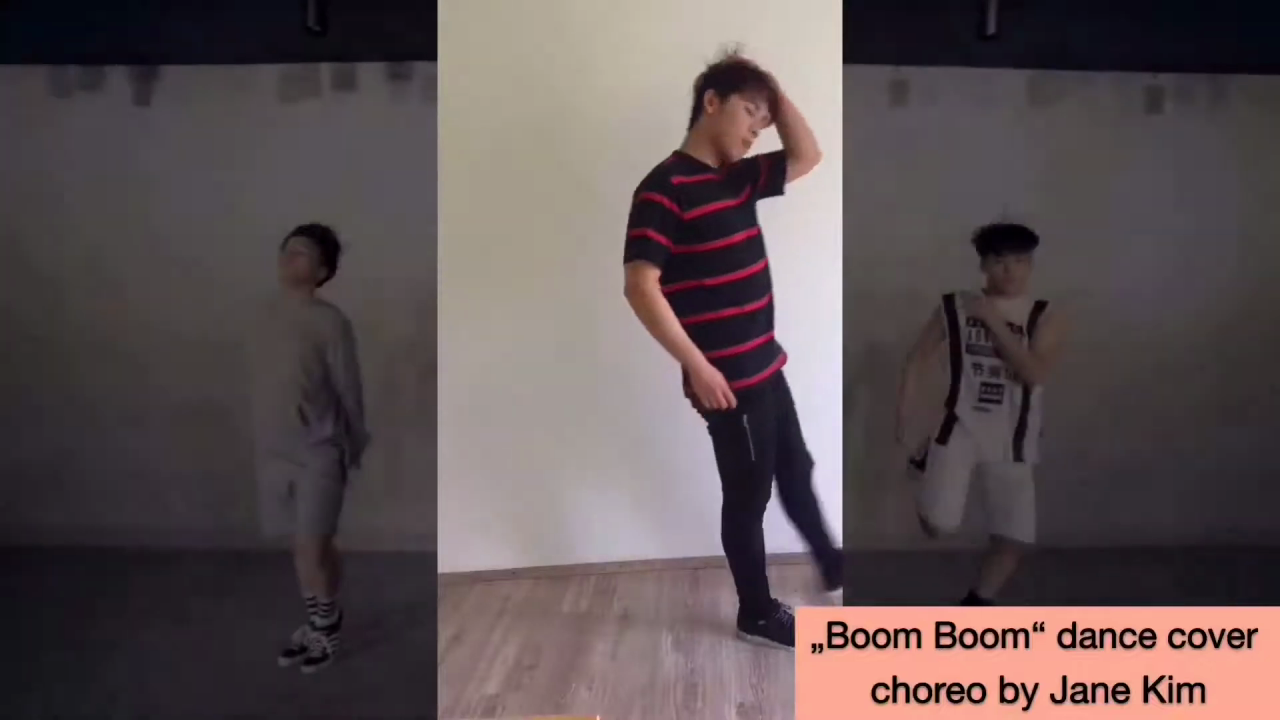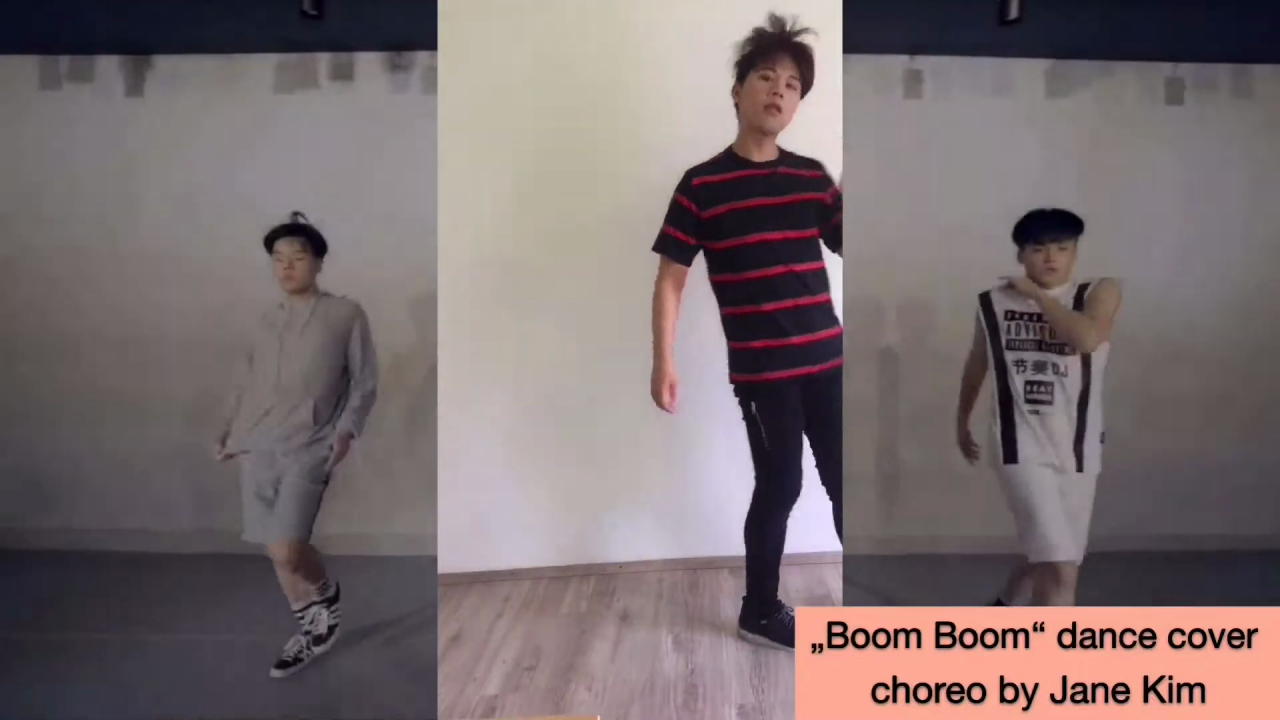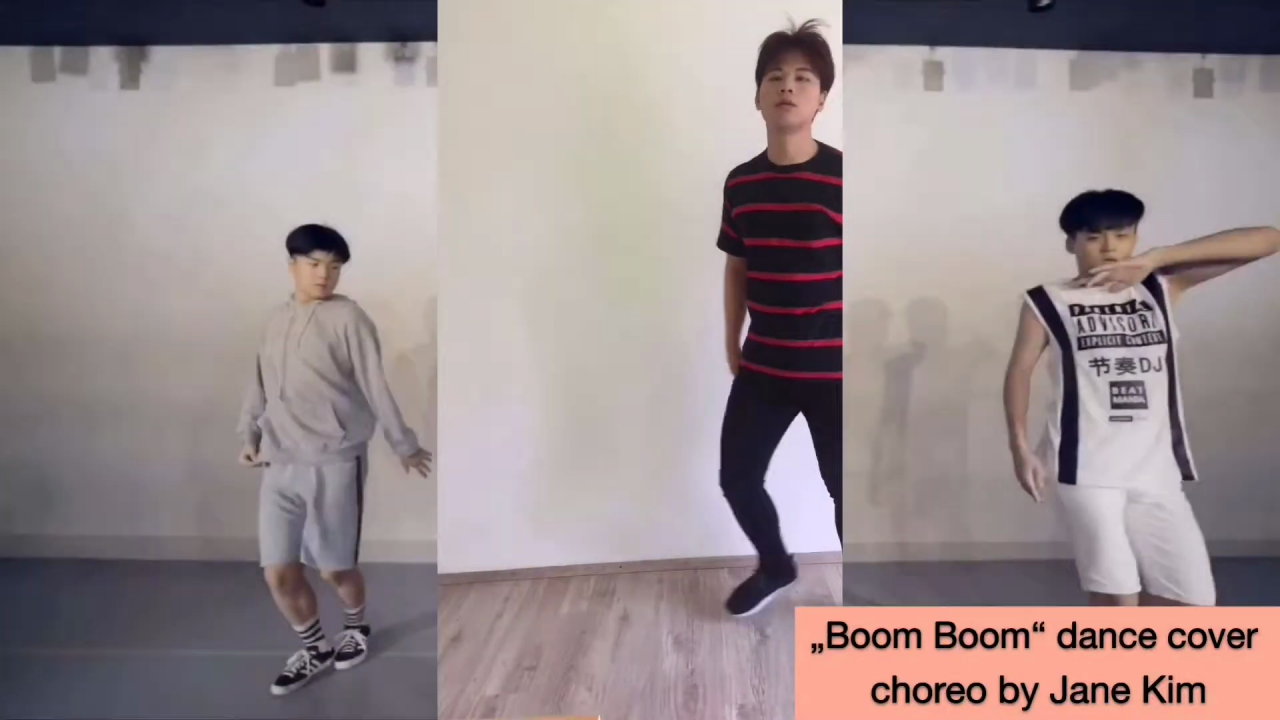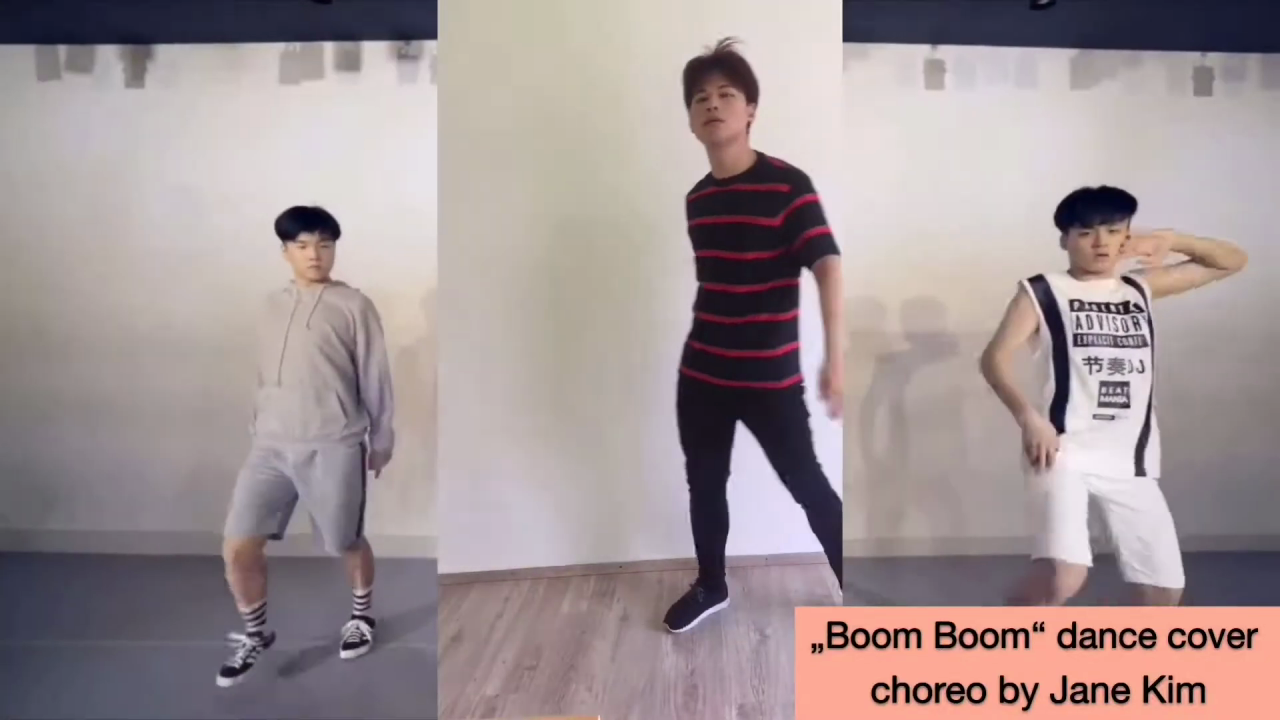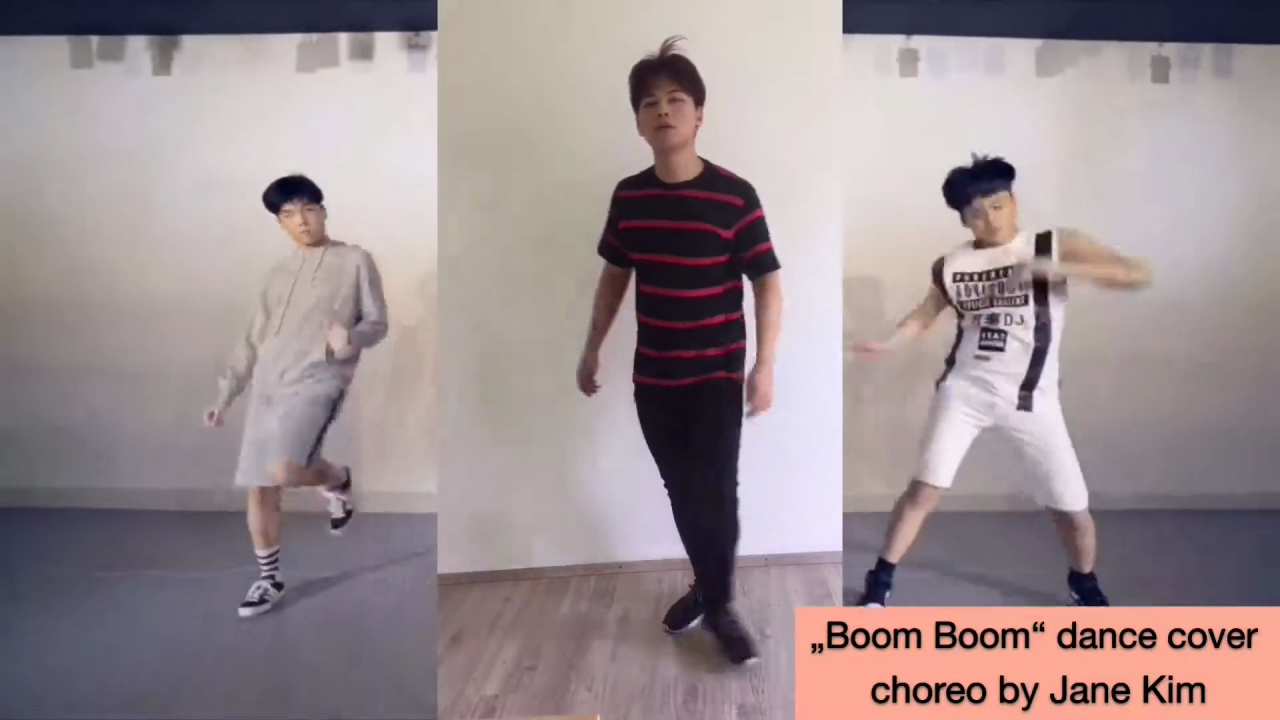
dt=0.4s
person 1, frame 1
left shoulder: (735, 178)
right shoulder: (664, 186)
left elbow: (808, 155)
right elbow: (640, 286)
left wrist: (774, 92)
right wrist: (694, 363)
left hip: (763, 363)
right hip: (726, 374)
left knee: (796, 465)
right knee: (748, 490)
left ankle: (830, 566)
right ankle: (757, 611)
person 1, frame 2
left shoulder: (811, 175)
right shoulder: (703, 184)
left elbow: (849, 248)
right elbow: (670, 277)
right wrist: (663, 360)
left hip: (825, 359)
right hip: (761, 369)
left knee: (844, 484)
right knee: (778, 487)
right ankle: (760, 611)
person 1, frame 3
left shoulder: (845, 178)
right shoulder: (741, 183)
right wrist: (733, 344)
left hip: (835, 369)
right hip: (763, 369)
left knee: (844, 489)
right knee: (737, 478)
right ankle: (774, 564)
person 1, frame 4
left shoulder: (787, 186)
right shoulder: (697, 198)
left elbow: (828, 270)
left wrist: (835, 354)
left hip: (769, 375)
right hip: (700, 371)
left knee: (807, 486)
right knee: (704, 483)
right ankle: (711, 585)
person 1, frame 5
left shoulder: (734, 196)
right shoulder: (629, 196)
left elbow: (767, 284)
right elbow: (614, 277)
left wrist: (765, 364)
right wrist: (591, 351)
left hip: (713, 374)
right hip: (654, 374)
left knee: (712, 493)
right knee: (680, 490)
left ankle: (723, 610)
right ankle: (707, 585)
person 2, frame 1
left shoulder: (328, 322)
right shoulder: (270, 314)
left elbow: (348, 388)
left wrist: (355, 445)
right wrist: (259, 433)
left hip: (317, 449)
right hip: (272, 449)
left knee: (315, 545)
right knee: (298, 542)
left ankle: (328, 624)
right ankle: (314, 621)
person 2, frame 2
left shoulder: (346, 314)
right shoulder: (267, 320)
left elbow: (365, 381)
right elbow: (247, 382)
left wrist: (345, 430)
right wrist: (227, 431)
left hip: (308, 452)
right hip: (257, 450)
left knee: (287, 550)
right knee: (278, 552)
left ankle: (326, 596)
right ankle: (309, 630)
person 2, frame 3
left shoulder: (348, 318)
right shoulder: (278, 320)
left elbow: (375, 388)
right elbow: (260, 386)
left wrist: (406, 445)
right wrist: (250, 437)
left hip: (334, 460)
right hip: (281, 463)
left knee: (334, 568)
right knee: (277, 572)
left ankle: (357, 627)
right ankle: (315, 649)
person 2, frame 4
left shoulder: (354, 306)
right shoulder: (274, 305)
left elbow: (376, 379)
left wrist: (381, 441)
right wrist: (260, 431)
left hip: (333, 445)
right hip: (272, 444)
left knee: (348, 543)
right knee: (237, 546)
left ankle: (361, 615)
right ankle: (255, 633)
person 2, frame 5
left shoulder: (355, 261)
right shoulder: (279, 272)
left elbow: (378, 323)
right elbow: (253, 338)
left wrist: (351, 336)
right wrist: (226, 393)
left hip: (318, 384)
right hip: (268, 390)
left knee: (281, 472)
right knee: (259, 491)
left ankle: (337, 479)
right ankle: (269, 579)
person 3, frame 1
left shoulder: (1044, 316)
right shoulder: (953, 307)
left elbow: (1035, 374)
right elbow: (917, 357)
left wrist: (995, 323)
right wrist: (903, 410)
left hip: (1014, 442)
right hip: (960, 429)
left knee: (1015, 539)
right knee: (939, 525)
left ankle: (972, 610)
right ankle: (928, 461)
person 3, frame 2
left shoulder: (1100, 293)
right shoulder: (993, 303)
left elbow: (1085, 339)
right elbow: (977, 364)
left wrist: (1038, 295)
right wrist: (962, 423)
left hip: (1077, 451)
right hip: (1020, 448)
left knee: (1050, 562)
right knee: (1059, 568)
person 3, frame 3
left shoulder: (1164, 285)
right shoulder: (1046, 301)
right elbow: (1019, 375)
left wrist: (1156, 258)
right wrist: (1021, 447)
left hip: (1157, 468)
right hip: (1085, 466)
left knee: (1194, 599)
right knee: (1119, 598)
person 3, frame 4
left shoulder: (1142, 287)
right shoulder: (1041, 293)
left elbow: (1232, 262)
right elbow: (994, 359)
left wrist: (1172, 239)
right wrist: (1028, 417)
left hip: (1130, 462)
right hip: (1065, 454)
left knee: (1166, 586)
right knee: (1061, 580)
person 3, frame 5
left shoulder: (1056, 246)
right shoulder: (951, 265)
left elbow: (1138, 274)
right elbow: (922, 316)
left wrist: (1068, 270)
right wrist: (889, 342)
left hip: (1032, 399)
right hip: (966, 392)
left knee: (1072, 507)
right knee: (925, 489)
left ankle: (1085, 588)
right ankle: (879, 583)
